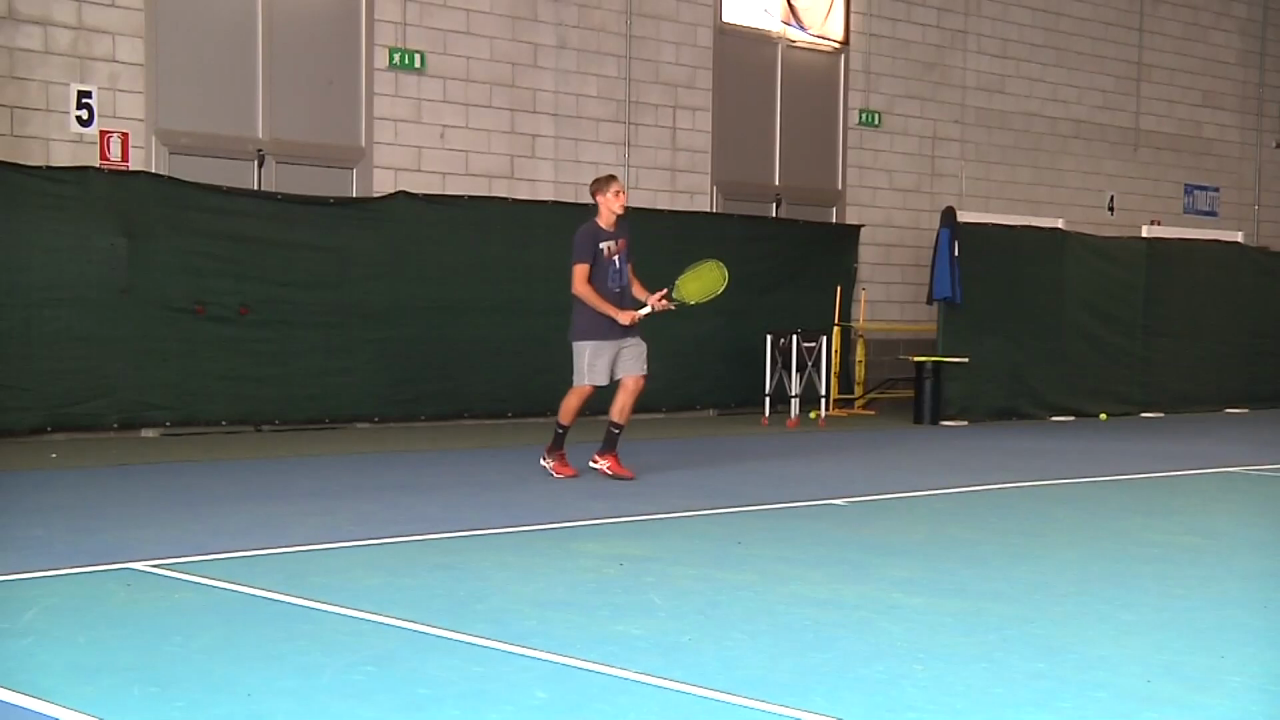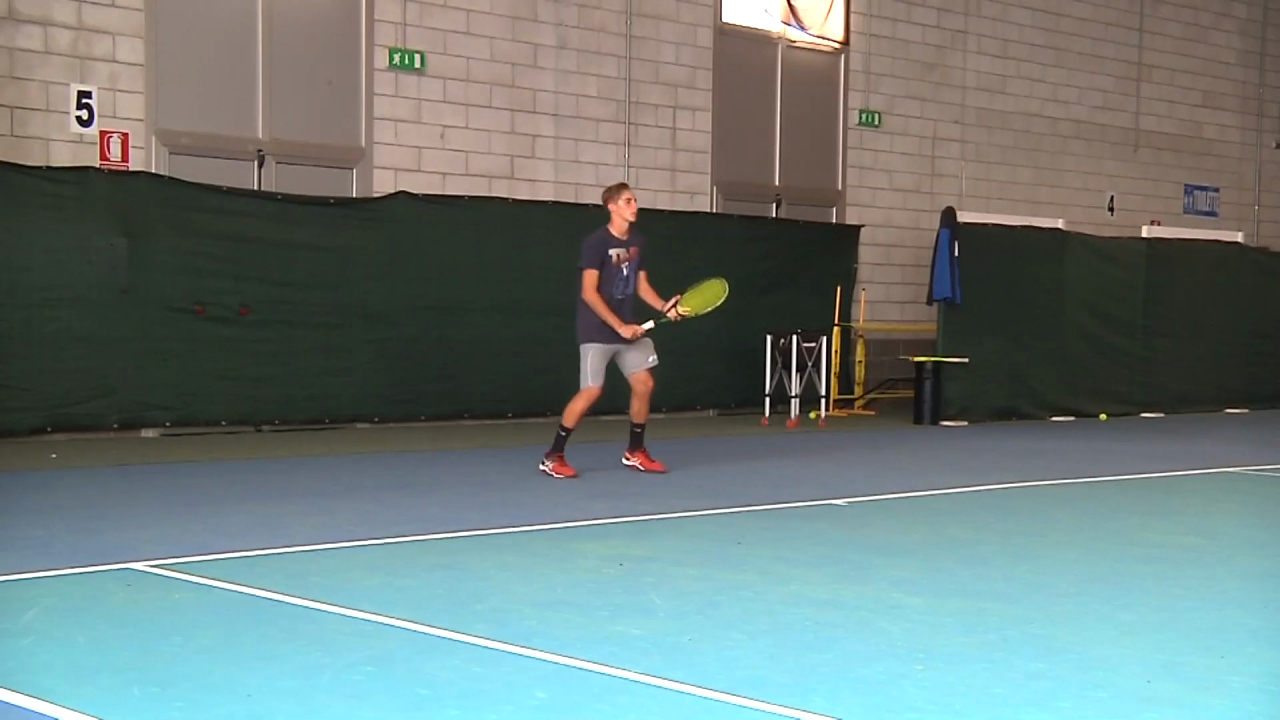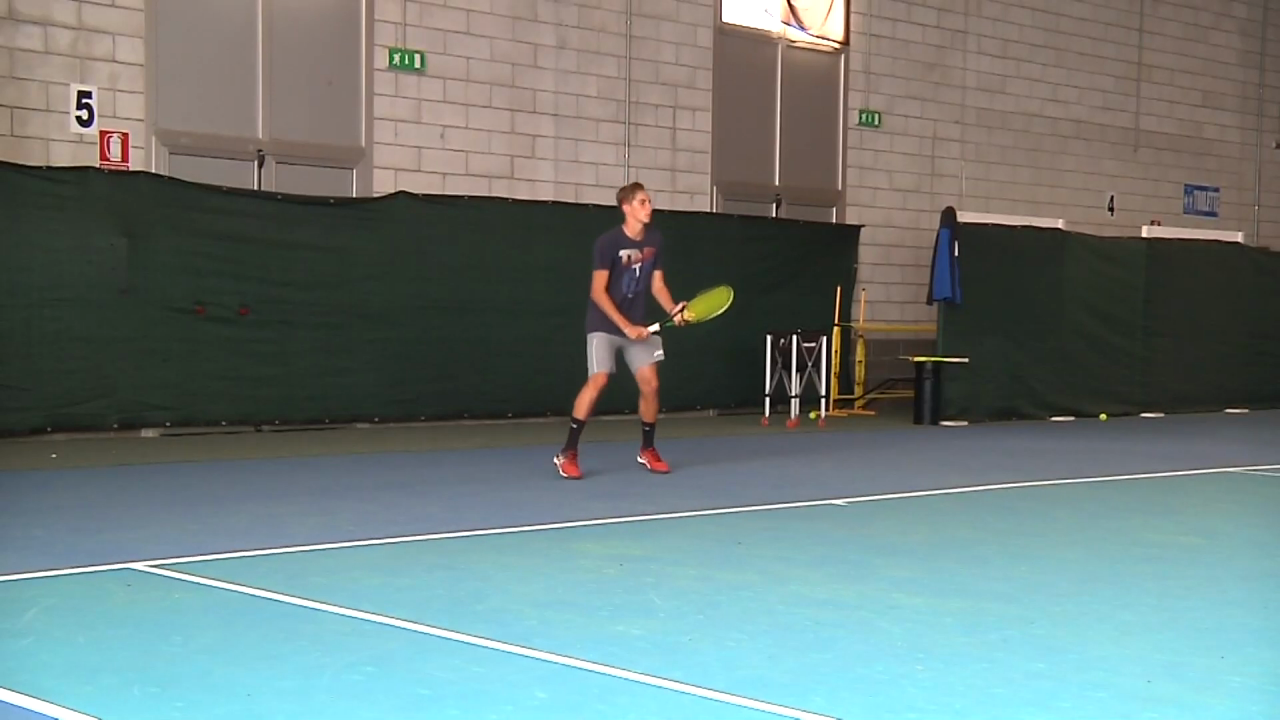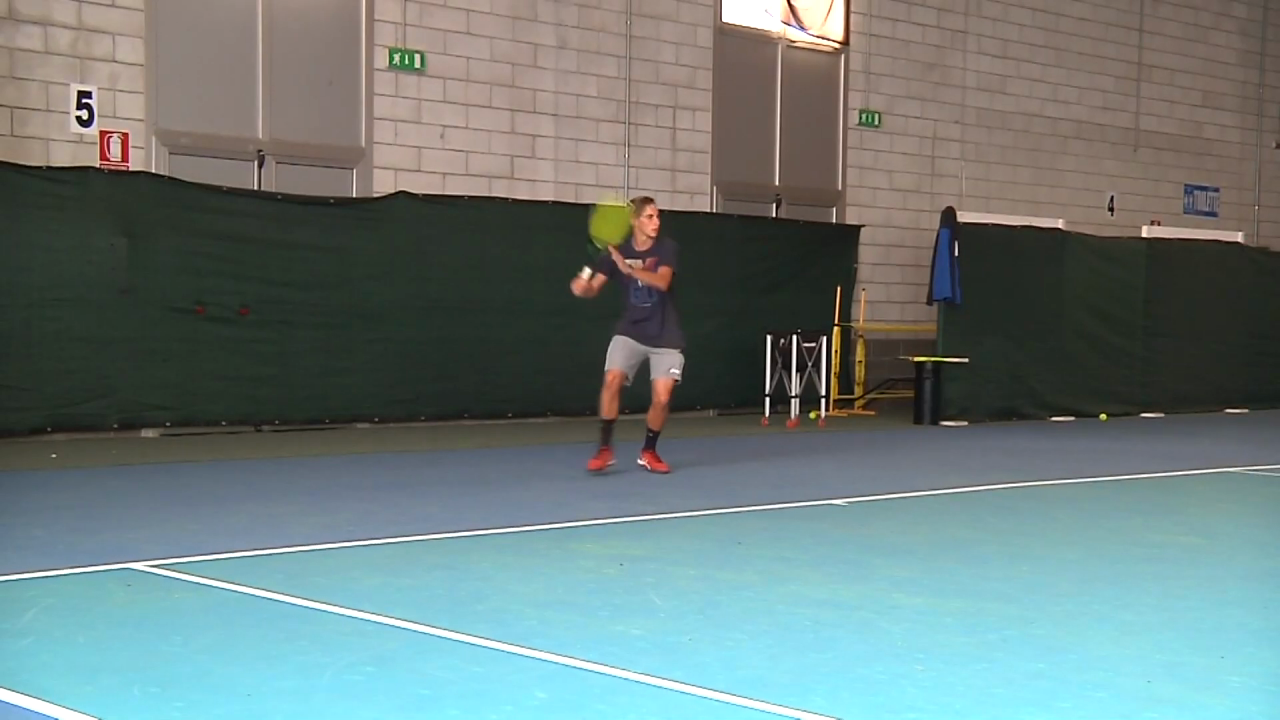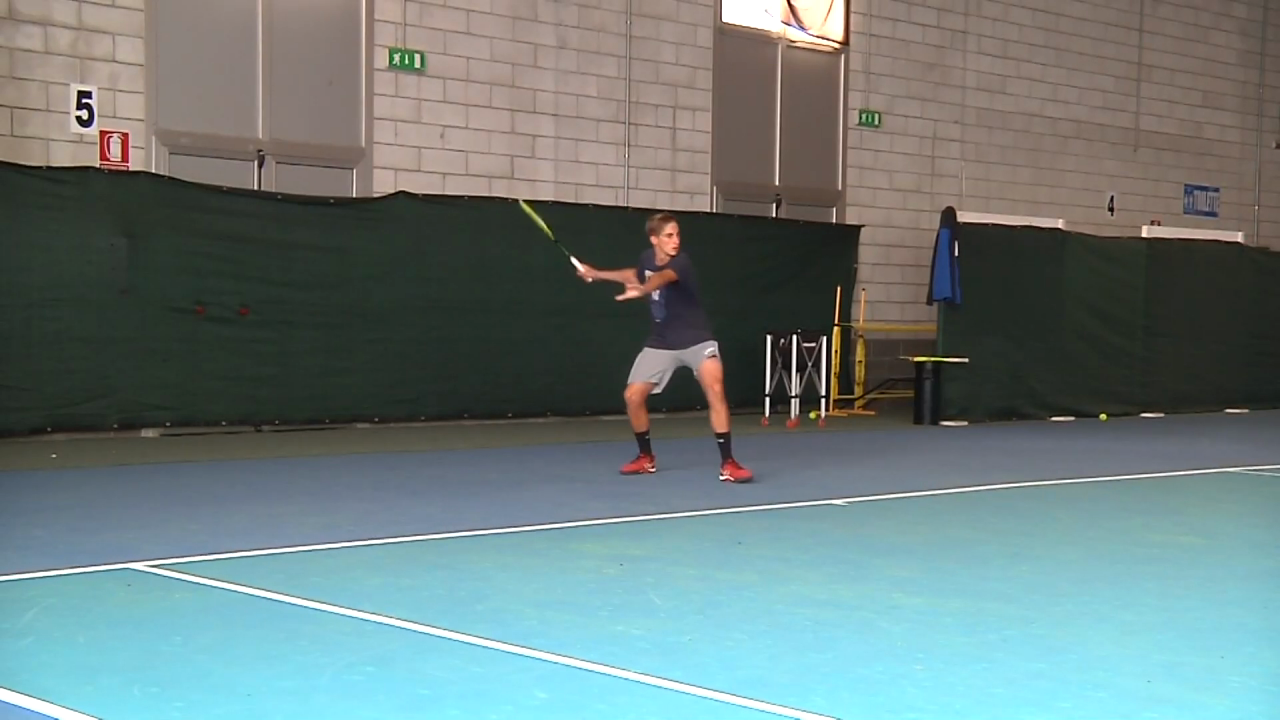
dt=0.4s
person 1, frame 1
left shoulder: (623, 232)
right shoulder: (587, 234)
right elbow: (578, 286)
left wrist: (648, 298)
right wrist: (617, 312)
left hip: (623, 328)
right hip: (593, 328)
left knee: (633, 383)
right knee: (585, 388)
left ankle: (606, 454)
right ankle: (553, 452)
person 1, frame 2
left shoulder: (637, 241)
right shoulder: (596, 242)
left elbow: (641, 285)
right elbow: (588, 293)
left wrist: (665, 307)
right wrist: (619, 326)
left hip: (627, 329)
right hip: (597, 331)
left knee: (644, 384)
right knee: (592, 391)
left ankle: (635, 451)
right ankle: (553, 456)
person 1, frame 3
left shoulder: (655, 240)
right shoulder: (608, 242)
left elbow: (657, 284)
right elbow: (597, 292)
left wrist: (673, 310)
right wrist: (626, 326)
left hip: (635, 327)
right hip: (605, 324)
left knee: (650, 384)
right knee: (598, 379)
left ankle: (647, 449)
right ankle: (568, 452)
person 1, frame 4
left shoulder: (667, 247)
right shoulder: (617, 251)
left elbow: (663, 283)
right elbow: (593, 288)
left wrist: (628, 268)
right wrist: (582, 286)
left hip: (666, 336)
right hip: (630, 333)
left knee: (662, 397)
right knee: (612, 379)
left ankle: (649, 451)
right ankle: (604, 447)
person 1, frame 5
left shoulder: (681, 263)
right shoulder: (647, 257)
left elbow: (661, 279)
right elbow: (636, 276)
left wrist: (641, 289)
right wrist: (595, 274)
left hip: (696, 339)
right hip: (660, 343)
left knee: (715, 390)
right knee: (632, 396)
left ankle: (728, 463)
right ankle: (646, 456)
